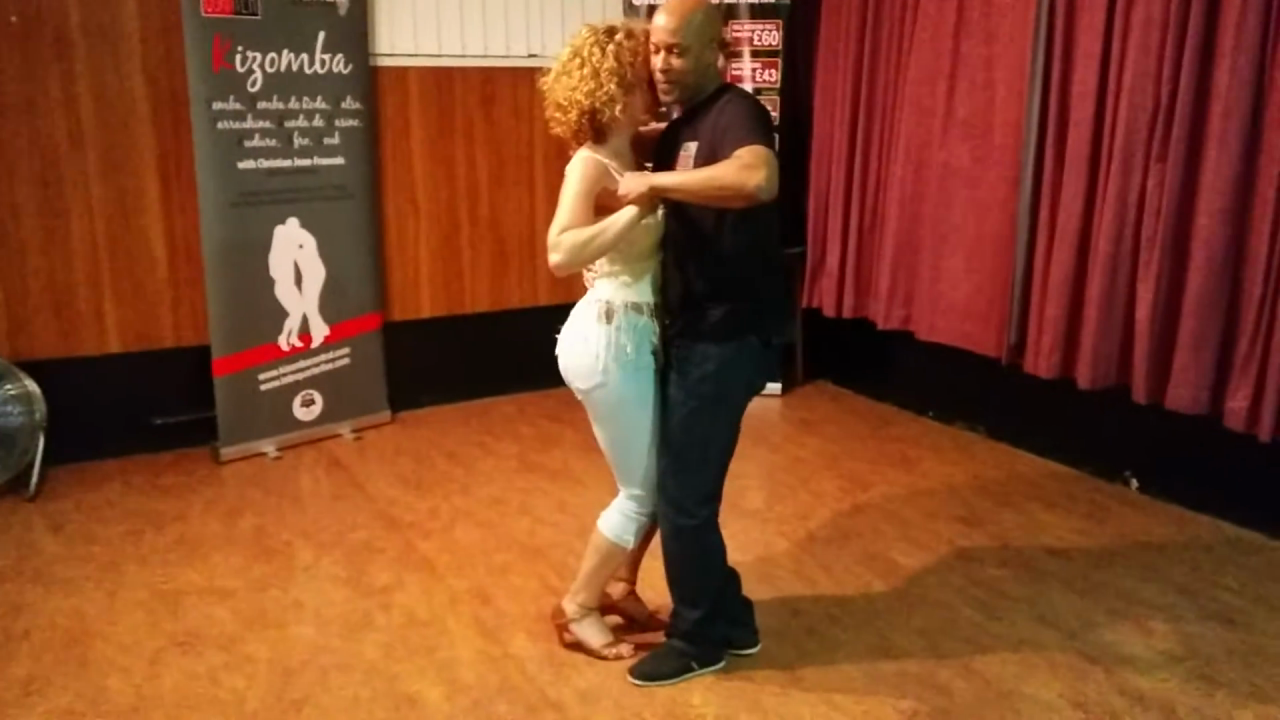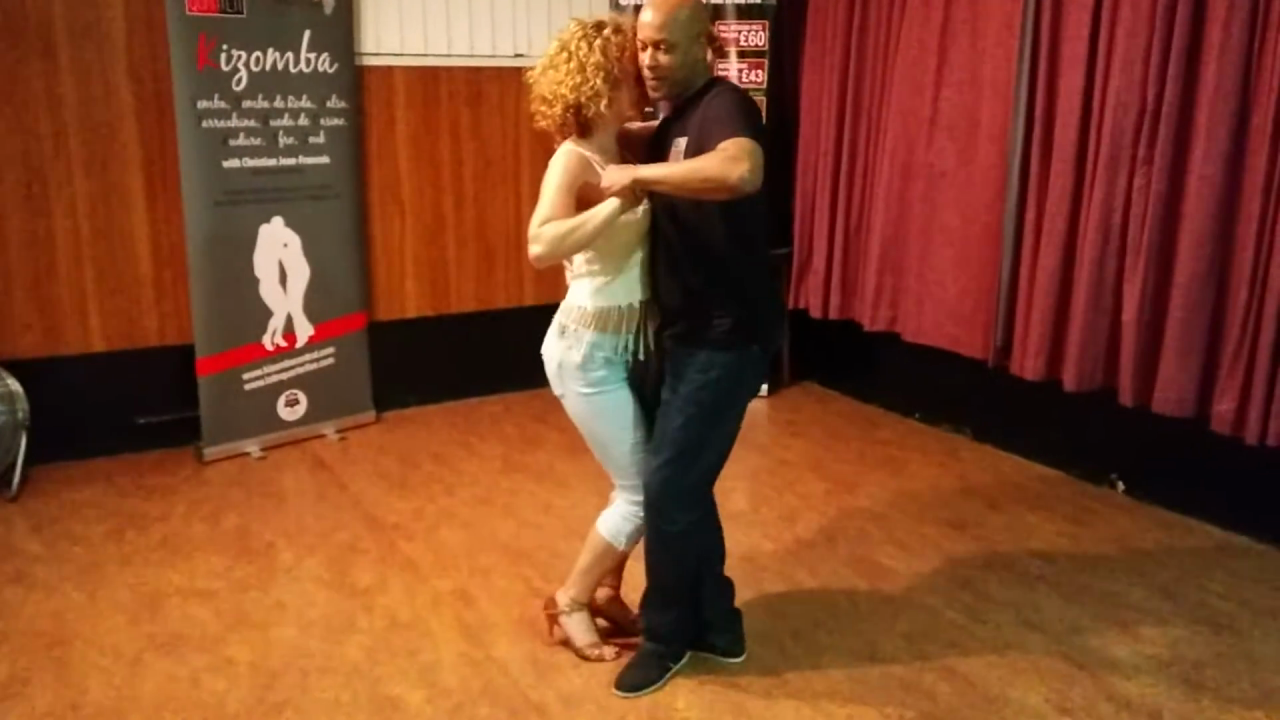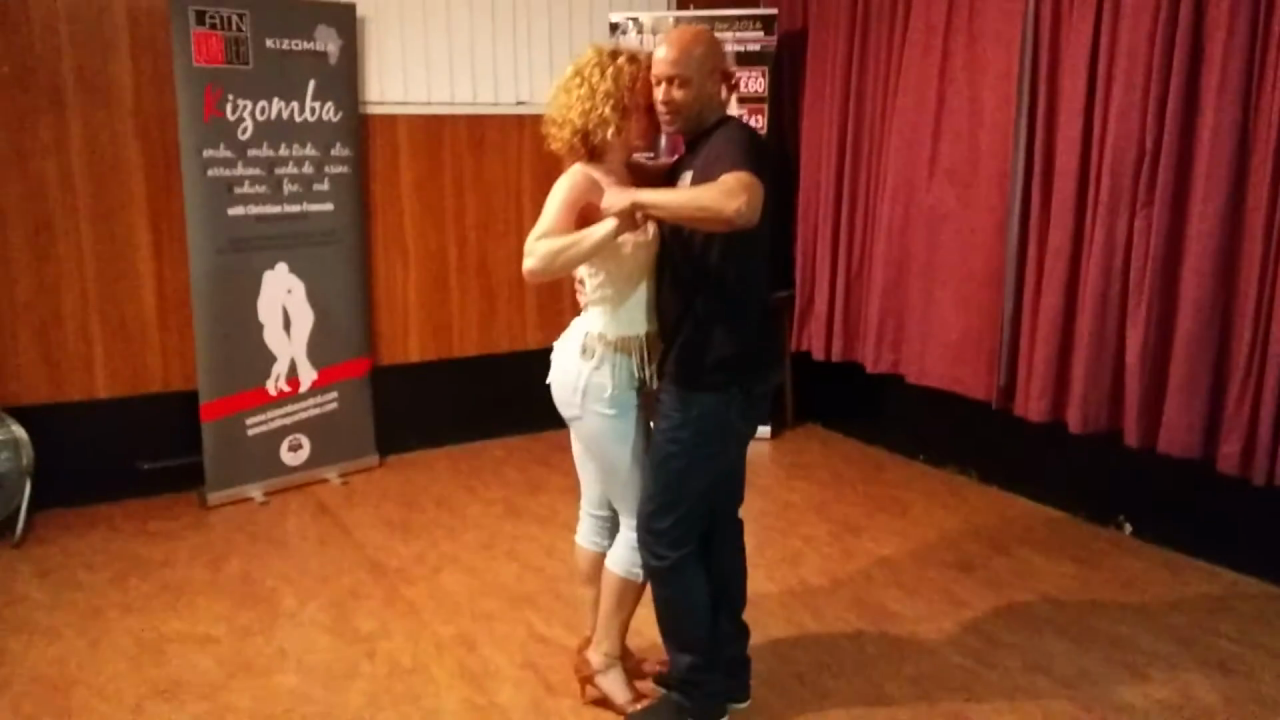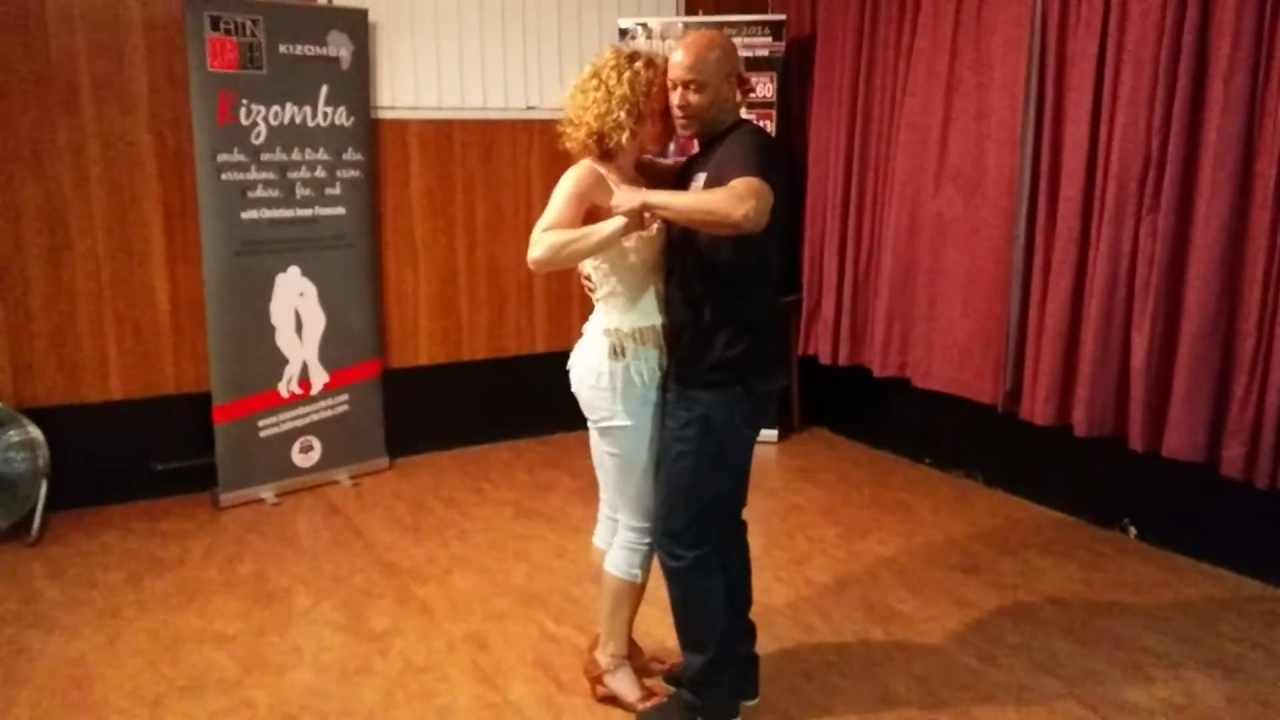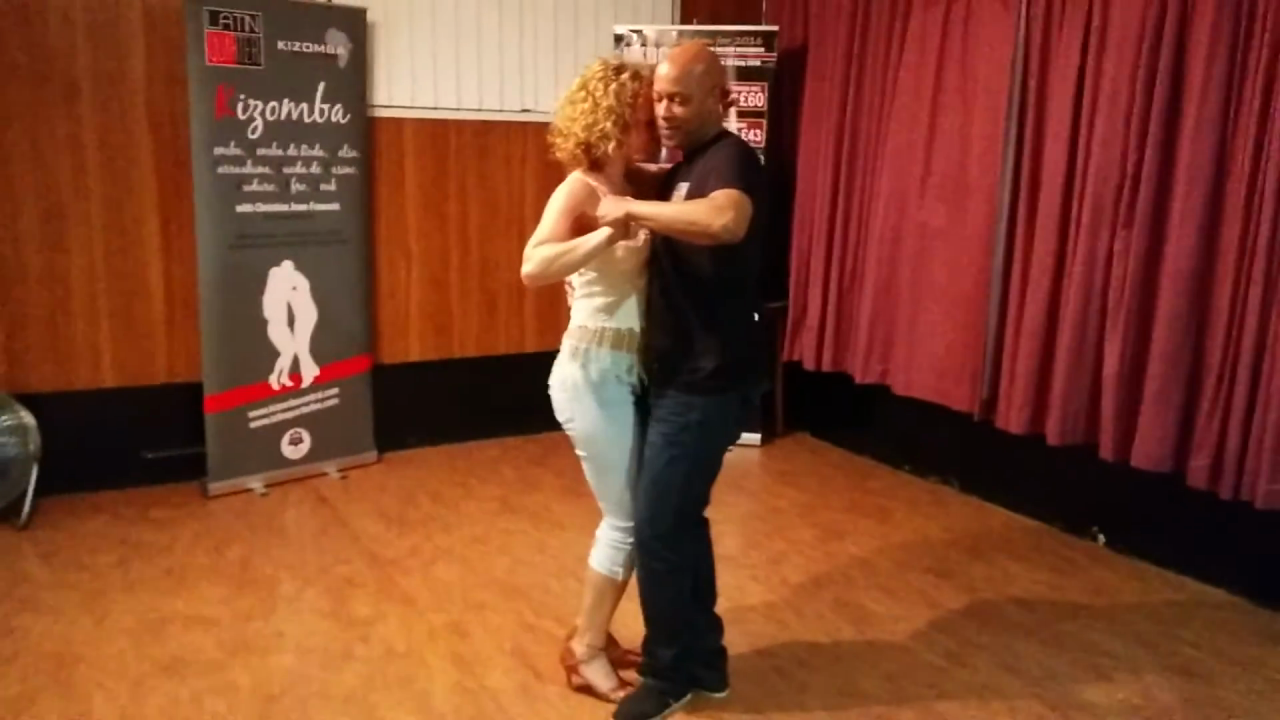
dt=0.4s
person 1, frame 1
left shoulder: (735, 113)
right shoulder: (679, 130)
left elbow: (757, 179)
left wrist: (656, 182)
left hip: (730, 332)
right hip: (697, 329)
left knee: (683, 491)
right knee: (680, 484)
left ankle: (700, 638)
right ankle: (727, 619)
person 1, frame 2
left shoulder: (725, 107)
right shoulder: (672, 124)
left elbow: (741, 172)
left wrist: (638, 174)
left hip: (726, 336)
right hip: (689, 332)
left knee: (669, 486)
right knee: (681, 482)
left ankle: (667, 634)
right ankle: (715, 624)
person 1, frame 3
left shoulder: (733, 145)
right shoulder: (690, 159)
left elbow: (739, 206)
right elbow: (675, 251)
left wrist: (638, 198)
left hip: (717, 375)
right hip: (709, 370)
left knee: (665, 531)
right knee: (713, 522)
person 1, frame 4
left shoulder: (748, 148)
right shoulder: (699, 162)
left elbow: (746, 211)
right elbow: (686, 252)
left wrist: (648, 198)
left hip: (724, 375)
right hip: (715, 371)
left knee: (682, 533)
right knee: (717, 524)
person 1, frame 5
left shoulder: (730, 160)
right shoulder: (682, 172)
left elbow: (725, 222)
left wrist: (632, 207)
left hip: (706, 382)
right hip: (677, 375)
left knee: (657, 527)
right knee: (678, 520)
right ankle: (701, 659)
person 2, frame 1
left shoulder: (634, 155)
right shoulder: (590, 165)
right elbow: (560, 254)
right wrist: (638, 208)
left hip: (629, 336)
right hip: (611, 337)
left knee: (659, 476)
right knee: (642, 492)
left ankle: (619, 587)
right ankle: (577, 608)
person 2, frame 2
left shoulder: (626, 149)
right shoulder: (573, 160)
right elbow: (541, 247)
right wrist: (619, 201)
left hip: (625, 343)
right hip: (588, 348)
left knee: (646, 479)
right knee: (644, 490)
left ankle: (604, 591)
right ankle: (570, 600)
person 2, frame 3
left shoulder: (631, 179)
right shoulder: (581, 182)
right elbow: (535, 262)
right wrist: (616, 225)
left hip: (609, 365)
right hip: (598, 369)
left knee: (601, 512)
right knee: (644, 519)
left ankle: (598, 642)
right ankle: (603, 659)
person 2, frame 4
left shoulder: (640, 179)
right shoulder: (587, 178)
right elbow: (540, 253)
right wrist: (624, 224)
left hip: (625, 360)
right hip: (621, 363)
left knee: (618, 515)
right knee: (638, 523)
left ankle: (615, 643)
right ankle: (610, 661)
person 2, frame 5
left shoulder: (629, 187)
right shoulder: (579, 189)
right elbow: (534, 268)
right wrist: (610, 233)
left hip: (625, 371)
right hip: (593, 372)
left knee: (626, 513)
right knee: (627, 520)
left ankle: (593, 635)
right ankle: (586, 650)
